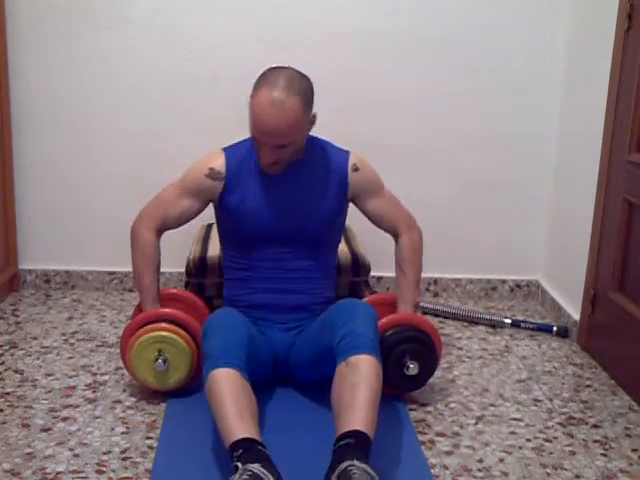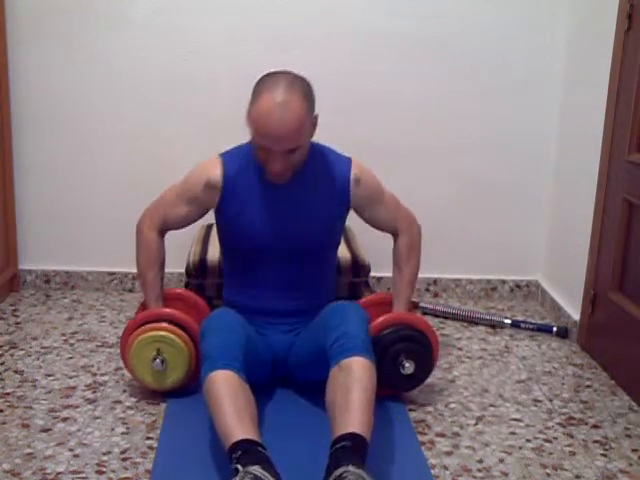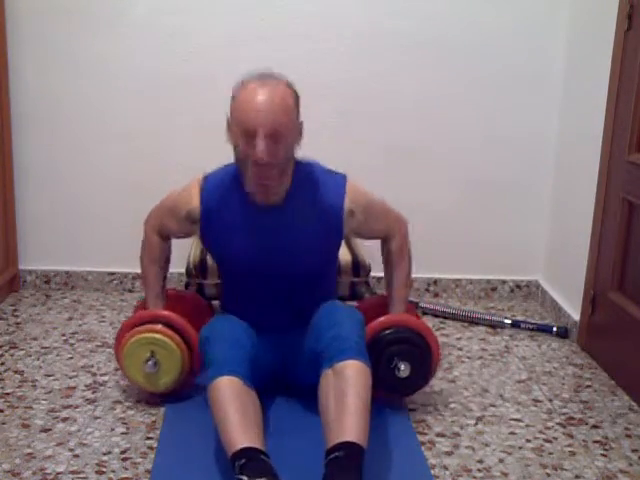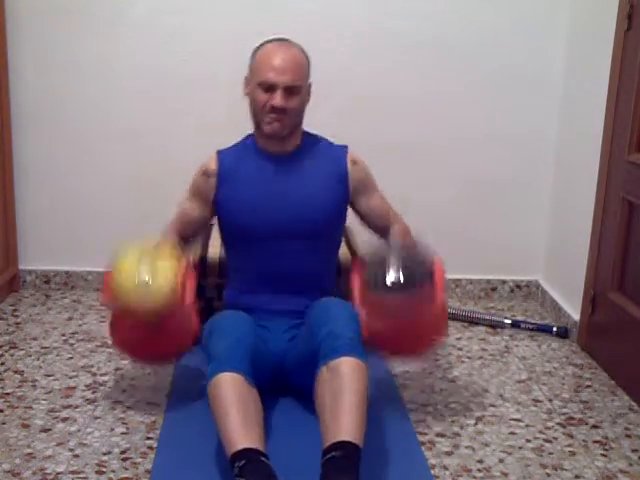
dt=0.3s
person 1, frame 1
left shoulder: (345, 169)
right shoulder: (221, 169)
left elbow: (407, 231)
right elbow: (146, 226)
left wrist: (404, 317)
right wrist: (153, 315)
left hip: (314, 334)
right hip: (248, 331)
left knee: (358, 315)
right knee: (221, 326)
person 1, frame 2
left shoulder: (347, 176)
right shoulder: (219, 176)
left elbow: (407, 230)
right elbow: (150, 226)
left wrist: (398, 317)
left hip: (313, 335)
right hip: (248, 334)
left knee: (349, 317)
right knee: (219, 326)
person 1, frame 3
left shoulder: (340, 198)
right shoulder: (202, 199)
left elbow: (396, 234)
right elbow: (155, 230)
right wrist: (155, 311)
left hip: (314, 340)
right hip: (243, 339)
left knee: (342, 320)
right knee: (223, 335)
person 1, frame 4
left shoulder: (343, 164)
right shoulder: (219, 169)
left elbow: (391, 226)
right elbow: (179, 232)
left hip: (314, 337)
right hip: (248, 330)
left knee: (335, 314)
right knee: (228, 330)
